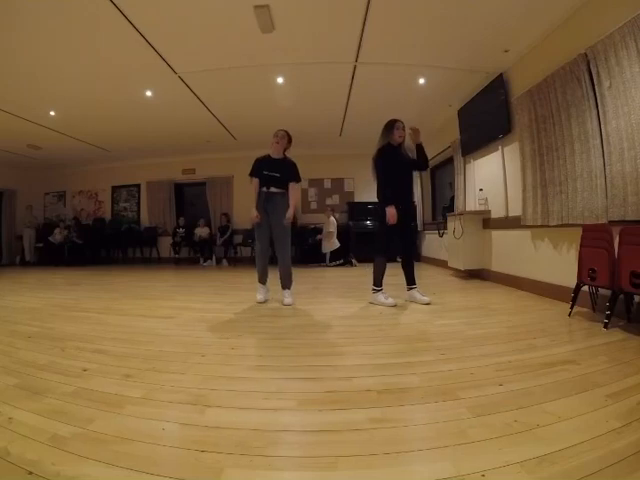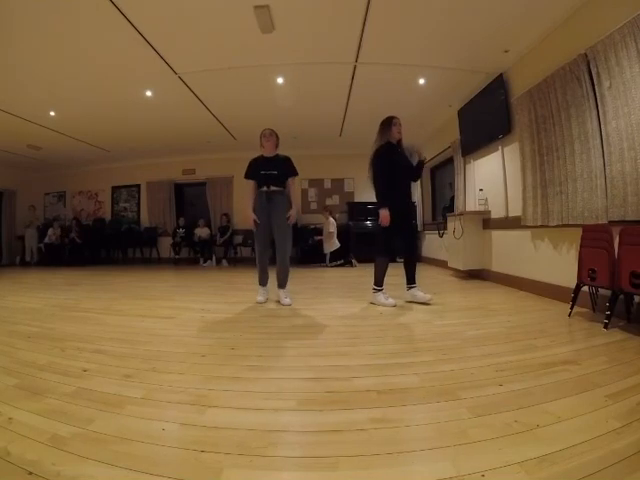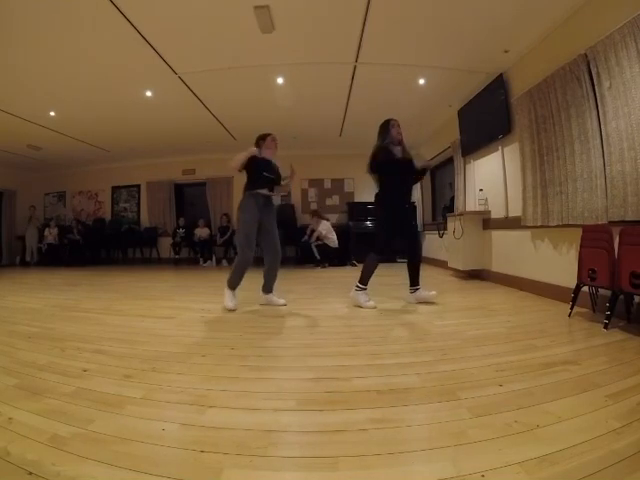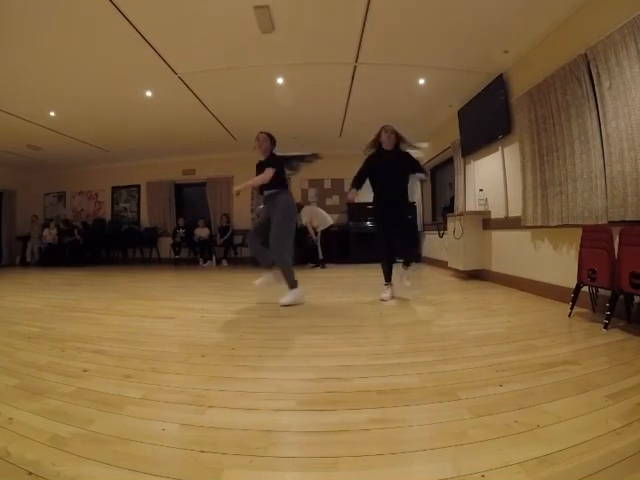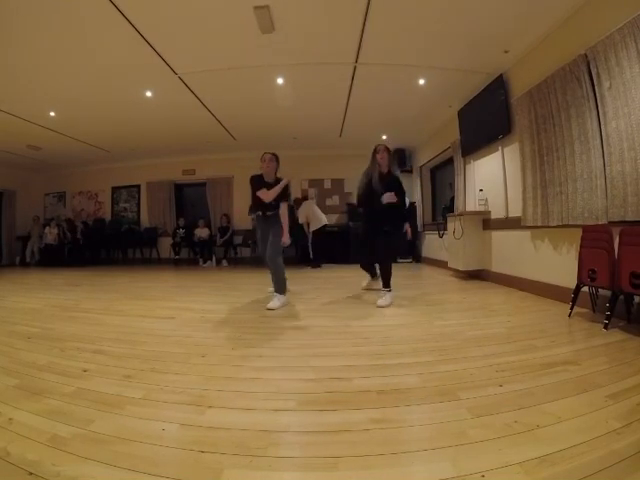
dt=1s
person 1, frame 1
left shoulder: (403, 155)
right shoulder: (384, 153)
left elbow: (423, 165)
right elbow: (382, 182)
left wrist: (418, 142)
right wrist: (389, 205)
left hip: (406, 207)
right hip: (390, 207)
left knee: (409, 247)
right knee: (384, 246)
left ankle: (411, 289)
right ankle: (377, 291)
person 1, frame 2
left shoulder: (401, 153)
right shoulder: (382, 152)
left elbow: (414, 176)
right elbow: (379, 181)
left wrist: (421, 163)
right wrist: (383, 207)
left hip: (405, 206)
right hip: (390, 207)
left knee: (411, 246)
right knee: (386, 247)
left ankle: (412, 289)
right ankle: (377, 291)
person 1, frame 3
left shoulder: (404, 155)
right shoulder: (383, 151)
left elbow: (412, 178)
right elbow: (374, 168)
left wrist: (422, 169)
right wrist: (394, 156)
left hip: (403, 206)
right hip: (388, 205)
left knee: (414, 246)
right knee: (381, 246)
left ankle: (415, 290)
right ankle: (360, 290)
person 1, frame 4
left shoulder: (403, 156)
right shoulder: (373, 158)
left elbow: (417, 168)
right elbow: (361, 175)
left wrist: (422, 174)
right wrist: (354, 189)
left hip: (401, 206)
right hip: (382, 208)
left knee: (408, 243)
right knee: (386, 246)
left ankle: (405, 267)
right ankle: (388, 286)
person 1, frame 5
left shoulder: (394, 179)
right shoulder: (369, 178)
left elbow: (401, 202)
right elbow: (363, 202)
left wrist: (405, 221)
right wrist: (381, 199)
left hip: (390, 224)
right hip: (372, 224)
left knee: (385, 254)
right knee: (366, 260)
left ankle: (387, 291)
right ankle: (374, 277)
person 2, frame 1
left shoulder: (290, 165)
right shoulder: (260, 162)
left elbow: (293, 189)
right elbow: (255, 186)
left wrist: (291, 209)
right wrist: (253, 208)
left hip: (280, 203)
right hip: (262, 203)
left knee: (283, 247)
right knee: (261, 246)
left ankle: (286, 289)
right ankle: (262, 286)
person 2, frame 2
left shoulder: (285, 161)
right shoulder: (255, 163)
left elbow: (291, 185)
right elbow: (252, 188)
left wrist: (294, 207)
right wrist: (250, 210)
left hip: (281, 202)
right hip: (261, 203)
left knee: (283, 246)
right knee: (262, 247)
left ankle: (282, 289)
right ankle: (263, 288)
person 2, frame 3
left shoulder: (274, 167)
right shoulder: (253, 158)
left elbow: (279, 184)
right elbow: (235, 165)
left wrist: (289, 177)
right wrist: (250, 151)
left hip: (268, 207)
right hip: (250, 205)
left knee: (274, 253)
right knee: (246, 252)
left ankle: (267, 294)
right ankle: (230, 290)
person 2, frame 4
left shoulder: (274, 159)
right shoulder: (260, 164)
left elbow: (265, 178)
left wrist: (242, 186)
left hip: (281, 205)
right hip: (270, 207)
left knee: (280, 250)
right knee: (253, 239)
left ankle: (295, 291)
right ankle: (269, 271)
person 2, frame 5
left shoulder: (283, 186)
right shoulder: (255, 180)
left elbow: (283, 210)
right elbow: (266, 197)
left wrist: (286, 233)
right wrist: (282, 184)
left hip: (277, 222)
right hip: (263, 222)
left knee: (273, 256)
right knee: (266, 256)
left ankle: (280, 295)
right ankle: (280, 282)
